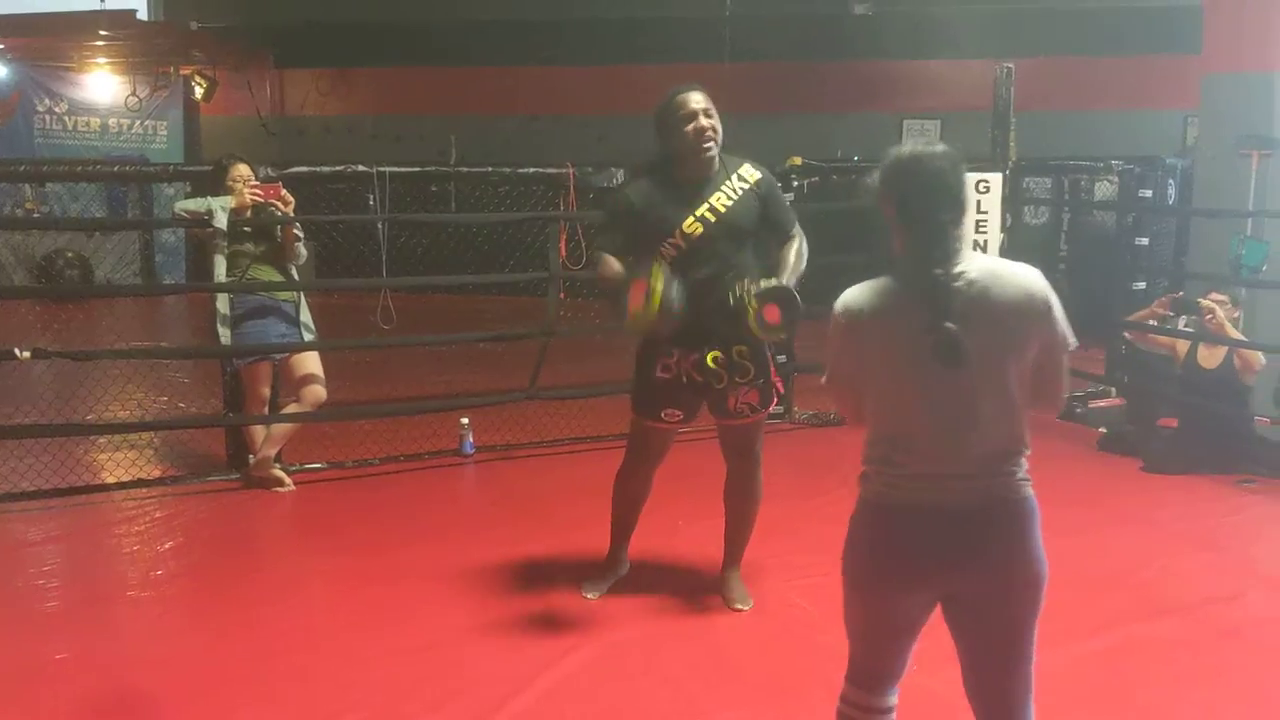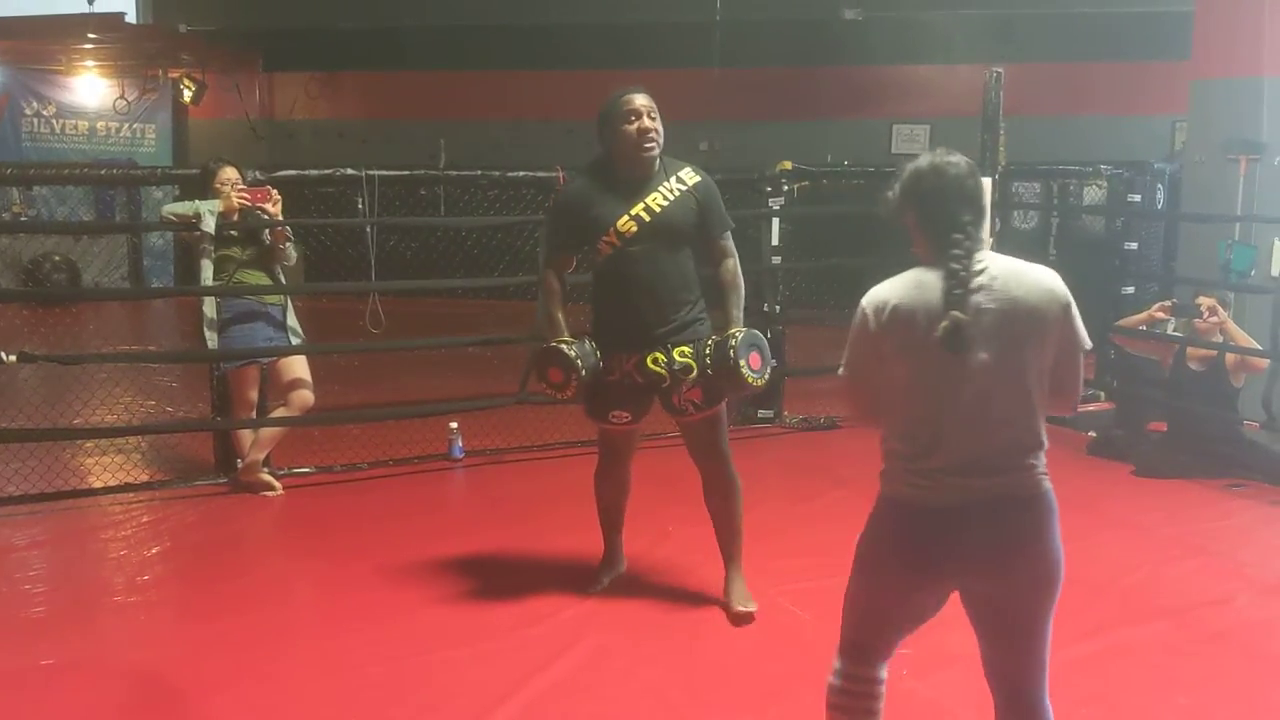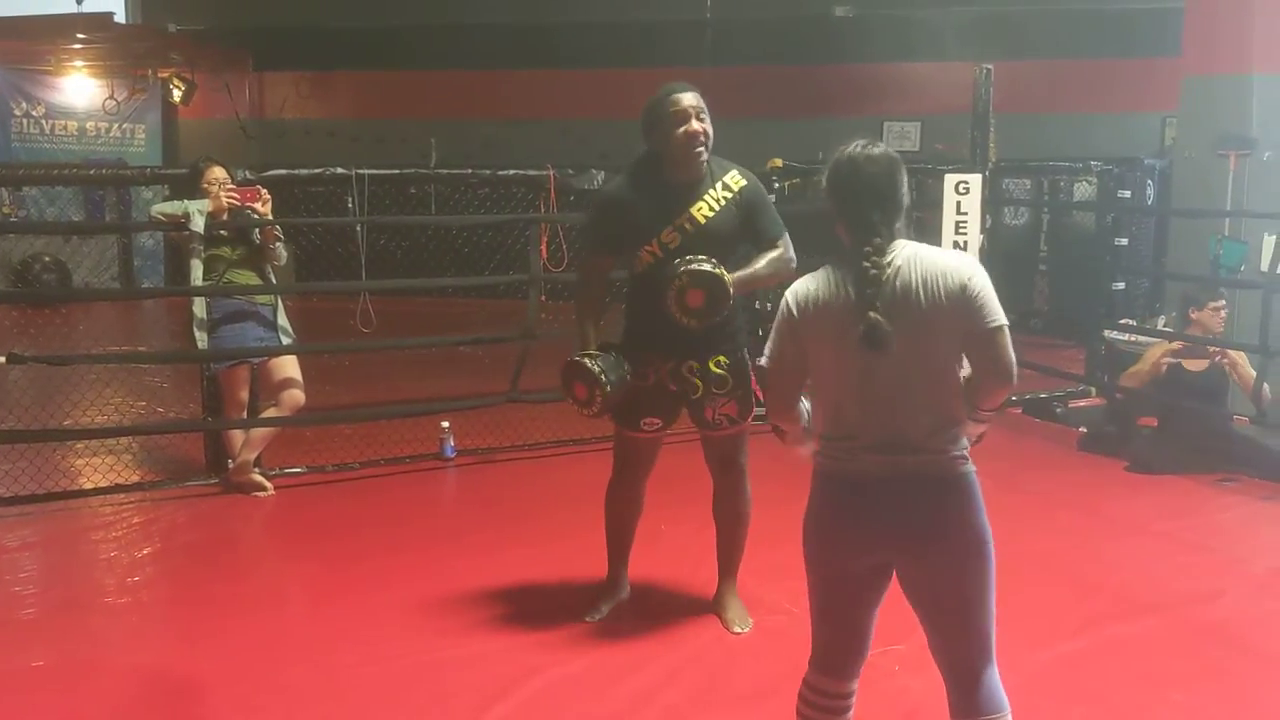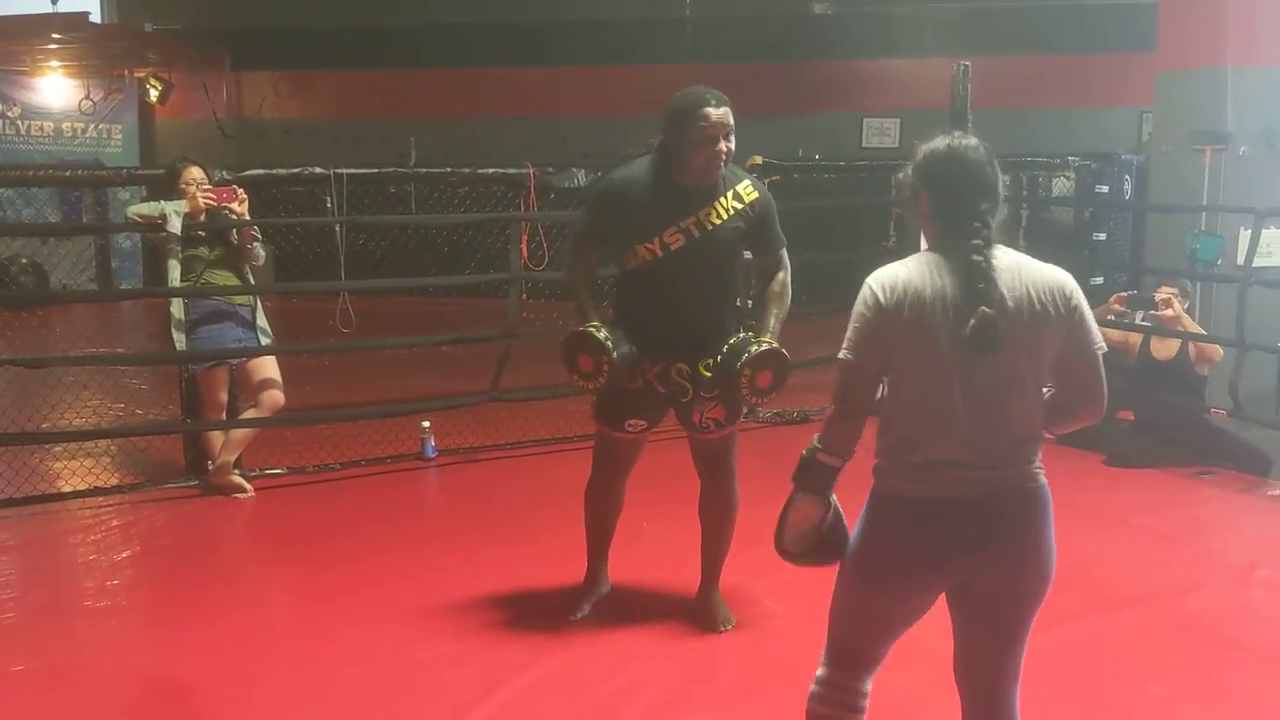
dt=1s
person 1, frame 1
left shoulder: (858, 308)
right shoulder: (1028, 289)
left elbow: (852, 409)
right elbow: (1050, 400)
left hip: (894, 527)
right hip: (999, 526)
person 1, frame 2
left shoulder: (884, 303)
right shoulder: (1046, 289)
left elbow: (864, 410)
right elbow: (1065, 399)
left hip: (914, 521)
right hip: (1019, 520)
left knee: (859, 656)
person 1, frame 3
left shoulder: (805, 295)
right shoulder: (956, 271)
left elbow: (780, 407)
right elbow: (999, 376)
right wrist: (967, 422)
left hip: (843, 501)
right hip: (940, 498)
left knee: (834, 664)
right knee: (973, 669)
person 1, frame 4
left shoulder: (889, 286)
right shoulder: (1053, 287)
left elbow: (849, 407)
right elbow: (1087, 402)
left wrist: (813, 485)
left hip: (908, 515)
right hip: (1013, 519)
left knee: (846, 665)
person 2, frame 1
left shoulder: (752, 179)
right shoulder: (643, 193)
left elbow: (794, 238)
right elbow: (606, 258)
left wrist: (784, 283)
right wrist: (628, 282)
left hip: (740, 345)
right hip: (671, 349)
left knee: (744, 457)
right knee: (642, 456)
left ankle: (731, 569)
right ankle: (616, 558)
person 2, frame 2
left shoulder: (693, 183)
right shoulder: (579, 195)
left elbow: (725, 257)
right elbow: (555, 269)
left wrist: (735, 328)
right wrist: (559, 333)
left hip: (688, 340)
right hip: (617, 348)
left knee: (714, 457)
right knee: (614, 455)
left ankle: (733, 573)
right ankle: (613, 555)
person 2, frame 3
left shoulder: (740, 185)
right shoulder: (620, 197)
left elbow: (785, 256)
right elbow: (594, 275)
left wrist: (731, 281)
right wrist: (590, 346)
left hip: (720, 353)
right hip: (647, 355)
left knee: (730, 469)
right knee: (629, 470)
left ankle: (727, 588)
right ankle: (616, 580)
person 2, frame 4
left shoulder: (750, 195)
right shoulder: (624, 187)
left elbow: (776, 269)
right elbow: (583, 254)
left wrist: (768, 335)
right wrist: (589, 318)
left hip: (712, 356)
right hip: (636, 353)
left knee: (719, 471)
right knee: (609, 468)
left ankle: (710, 588)
right ankle: (596, 576)
person 3, frame 1
left shoulder: (269, 217)
right shoulder: (220, 223)
left elbow: (297, 258)
right elbow: (180, 208)
left wrist: (288, 219)
right wrist: (231, 204)
left hip: (290, 311)
right hip: (252, 312)
left knee: (315, 393)
right knee: (259, 398)
left ankle: (263, 460)
right ankle: (263, 463)
person 3, frame 2
right shoulder: (207, 226)
left elbow: (287, 258)
right elbow: (167, 212)
left wrist: (277, 220)
right wrist: (219, 208)
left hip: (277, 315)
right hip: (238, 315)
left knee: (302, 397)
right knee: (246, 403)
left ankle: (251, 464)
right ankle: (251, 468)
person 3, frame 3
left shoulder: (246, 222)
right shoulder: (196, 226)
left elbow: (278, 258)
right elbow: (156, 212)
left wrist: (267, 220)
right wrist: (208, 208)
left hip: (267, 315)
right hip: (229, 316)
left knee: (293, 397)
right knee: (237, 403)
left ankle: (242, 465)
right ankle: (242, 469)
person 3, frame 4
right shoulder: (173, 227)
left elbow: (256, 258)
right elbow: (132, 213)
left wrist: (244, 219)
right wrist: (185, 209)
left hip: (246, 316)
right hip: (207, 317)
left knee: (272, 398)
right knee: (216, 404)
left ankle: (222, 467)
right ankle: (222, 470)
person 4, frame 1
left shoulder: (1239, 352)
right shoulder: (1183, 344)
left elbow: (1257, 364)
right elbow: (1129, 330)
left wrist: (1223, 322)
right wrist: (1152, 312)
left hip: (1236, 444)
right hip: (1189, 440)
right knee: (1153, 454)
person 4, frame 2
left shoulder: (1232, 355)
right shoulder: (1172, 349)
left elbow: (1262, 364)
right elbow: (1117, 334)
left wrist: (1226, 323)
right wrist: (1149, 316)
left hip: (1227, 443)
right hip: (1180, 441)
left knee: (1274, 466)
right knee: (1145, 459)
person 4, frame 3
left shoulder: (1227, 354)
right shoulder: (1163, 349)
left elbow: (1263, 400)
right elbow: (1122, 389)
left wrist: (1235, 364)
right wrist: (1156, 363)
left hip: (1219, 438)
right hip: (1173, 439)
right knee: (1141, 453)
person 4, frame 4
left shoulder: (1193, 343)
right shoulder: (1136, 337)
left elbow: (1216, 356)
left wrist: (1180, 315)
right wrist: (1108, 309)
left hip: (1194, 431)
right hip: (1148, 431)
left knee: (1259, 462)
right knee: (1116, 445)
right ankle: (1201, 460)
